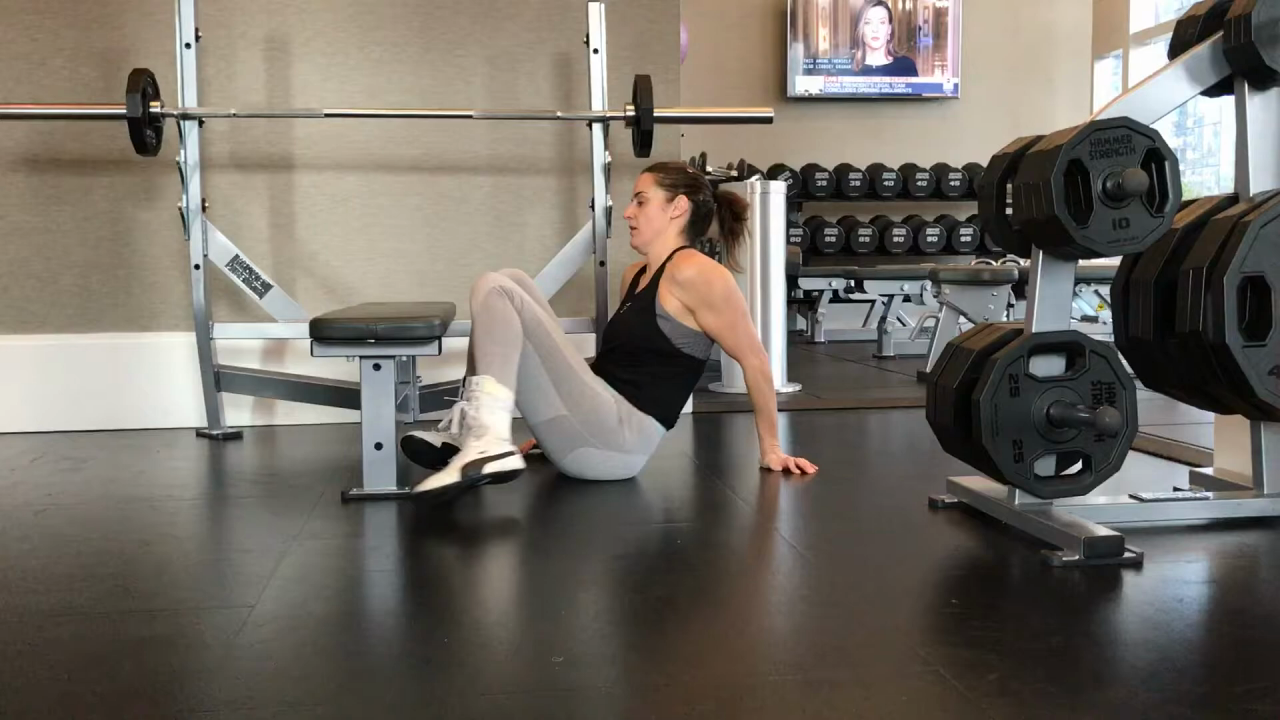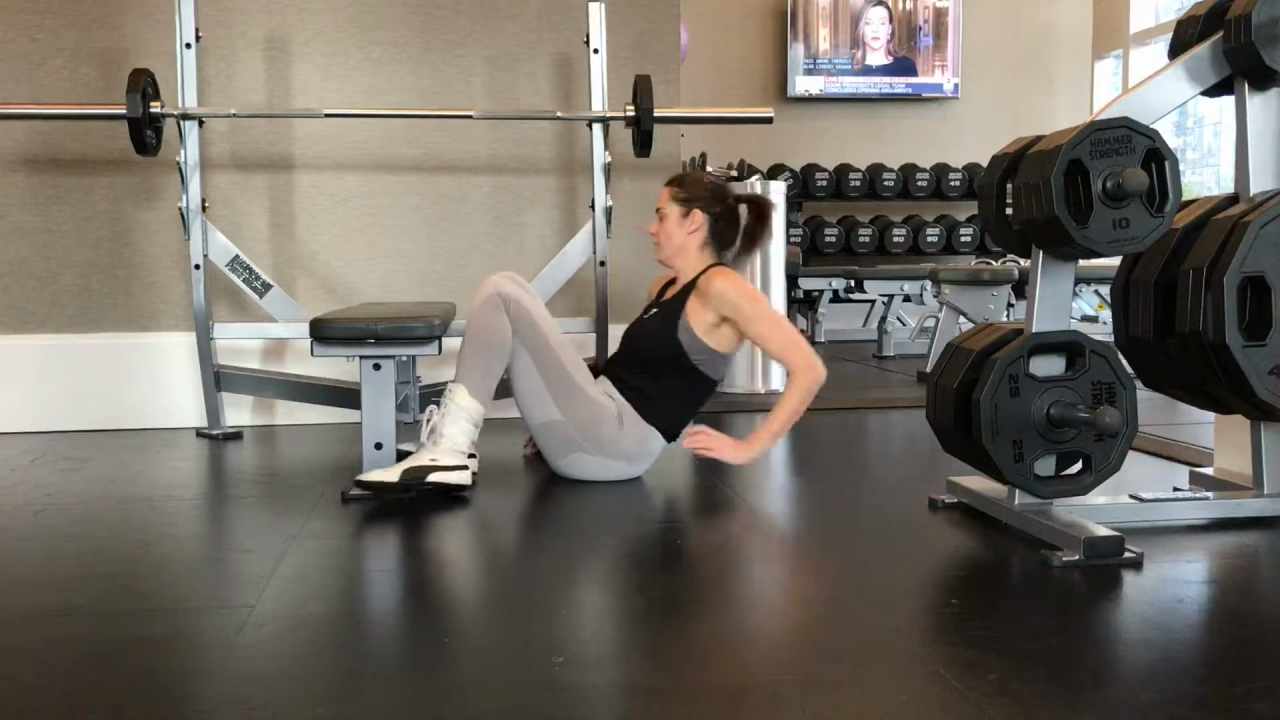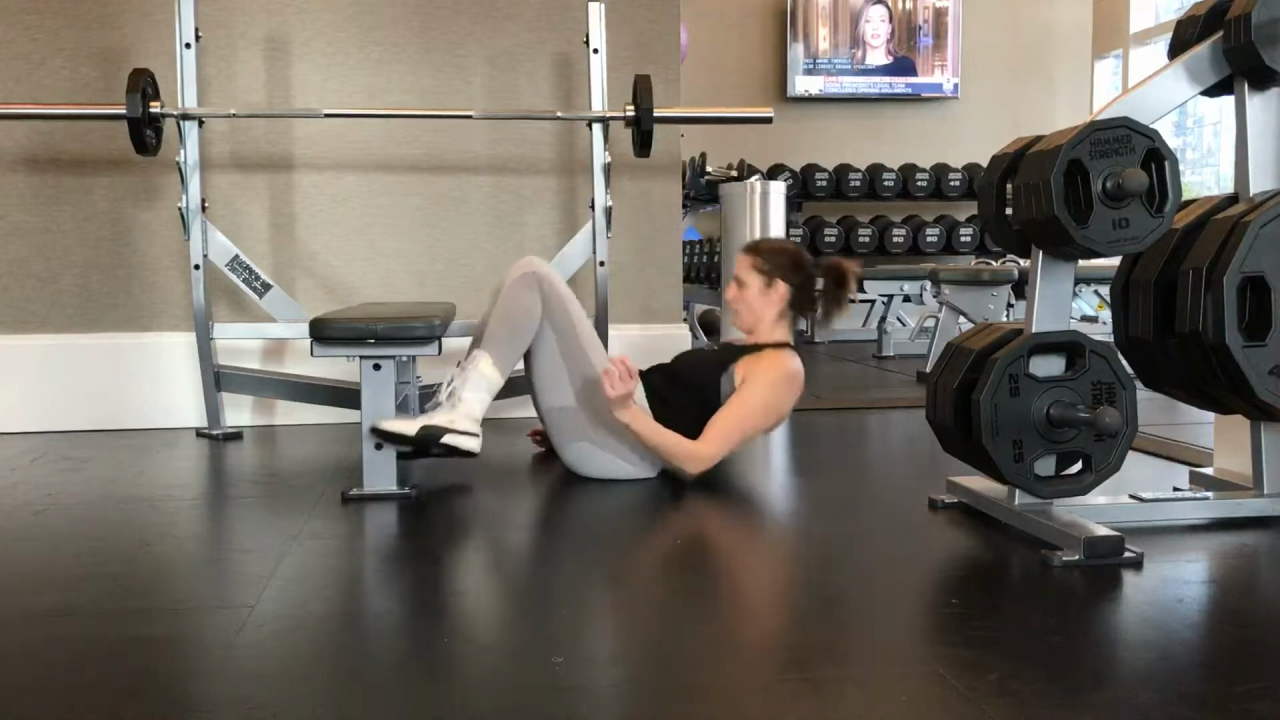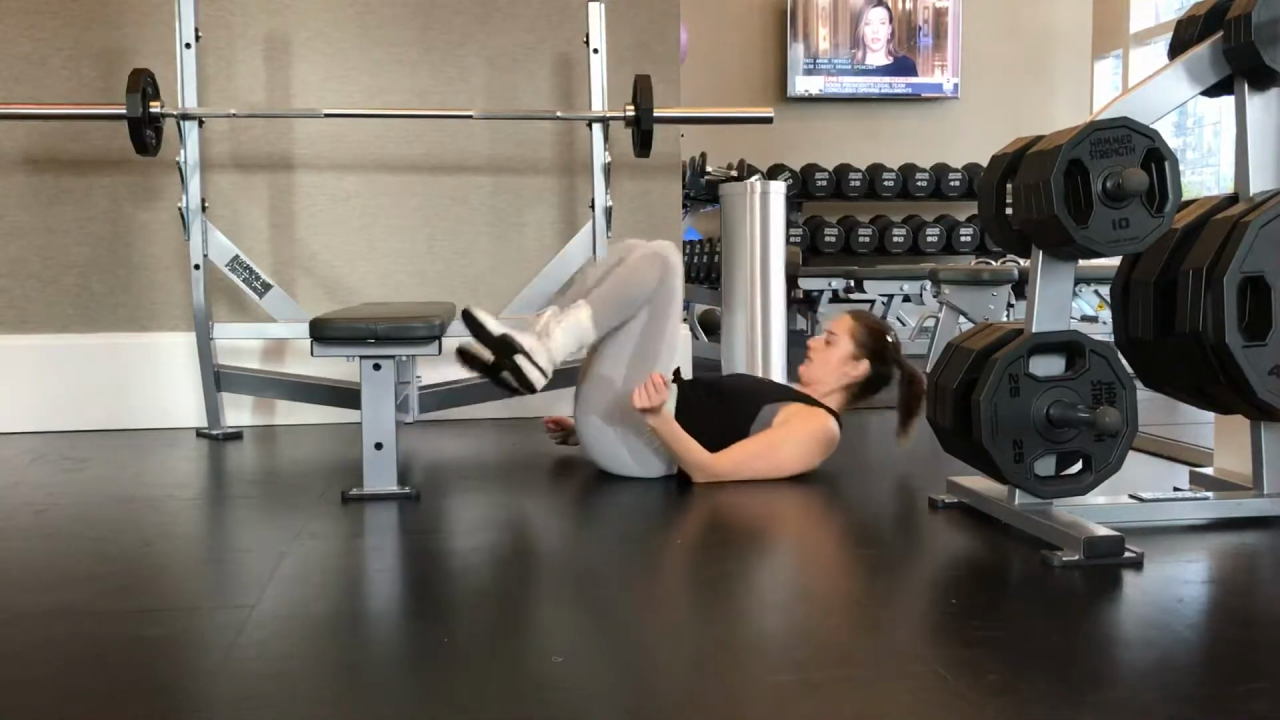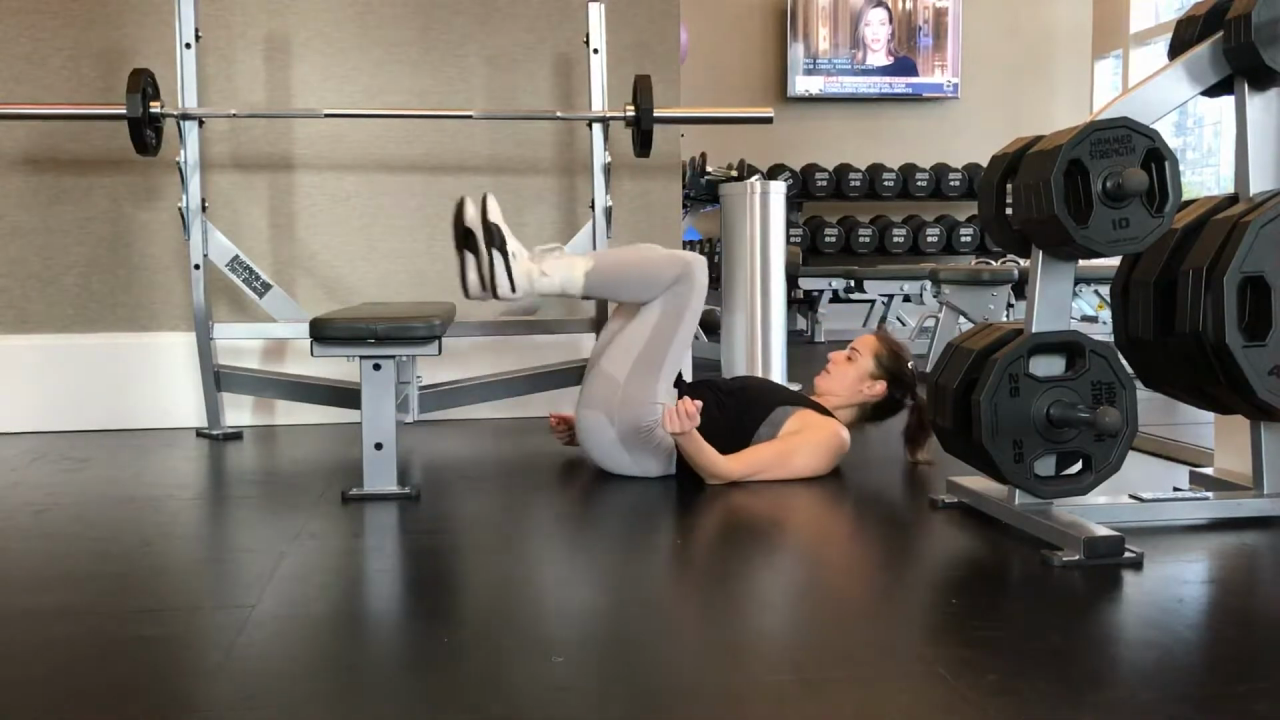
dt=0.3s
person 1, frame 1
left shoulder: (695, 274)
right shoulder: (636, 276)
left elbow: (753, 360)
left wrist: (770, 448)
right wrist: (559, 426)
left hip: (614, 444)
right hip: (595, 429)
left knee: (495, 290)
right knee: (510, 285)
left ankle: (489, 447)
right ankle: (471, 430)
person 1, frame 2
left shoulder: (720, 288)
right shoulder: (670, 286)
left elbow: (809, 370)
left wrist: (749, 447)
right wrist: (561, 421)
left hip: (614, 445)
right hip: (596, 428)
left knee: (500, 296)
right knee: (508, 288)
left ankle: (448, 452)
right ankle: (449, 439)
person 1, frame 3
left shoulder: (781, 370)
right shoulder: (753, 349)
left elbow: (697, 457)
left wrist: (627, 413)
left hip: (617, 446)
right hip: (609, 428)
left knee: (532, 278)
right knee: (528, 280)
left ankle: (457, 415)
right ankle: (452, 413)
person 1, frame 4
left shoulder: (818, 429)
right shoulder: (795, 402)
left elbow: (708, 469)
left wrist: (654, 417)
left hip: (632, 438)
right hip: (616, 421)
left knee: (659, 261)
right knee: (637, 257)
left ankle: (539, 355)
right ankle: (533, 350)
person 1, frame 5
left shoulder: (828, 437)
right shoulder: (802, 411)
left elbow: (723, 472)
left wrist: (685, 434)
right wrist: (589, 424)
left hip: (628, 438)
right hip: (619, 426)
left knee: (689, 270)
right knee: (652, 269)
left ankle: (523, 275)
right ankle: (503, 277)
